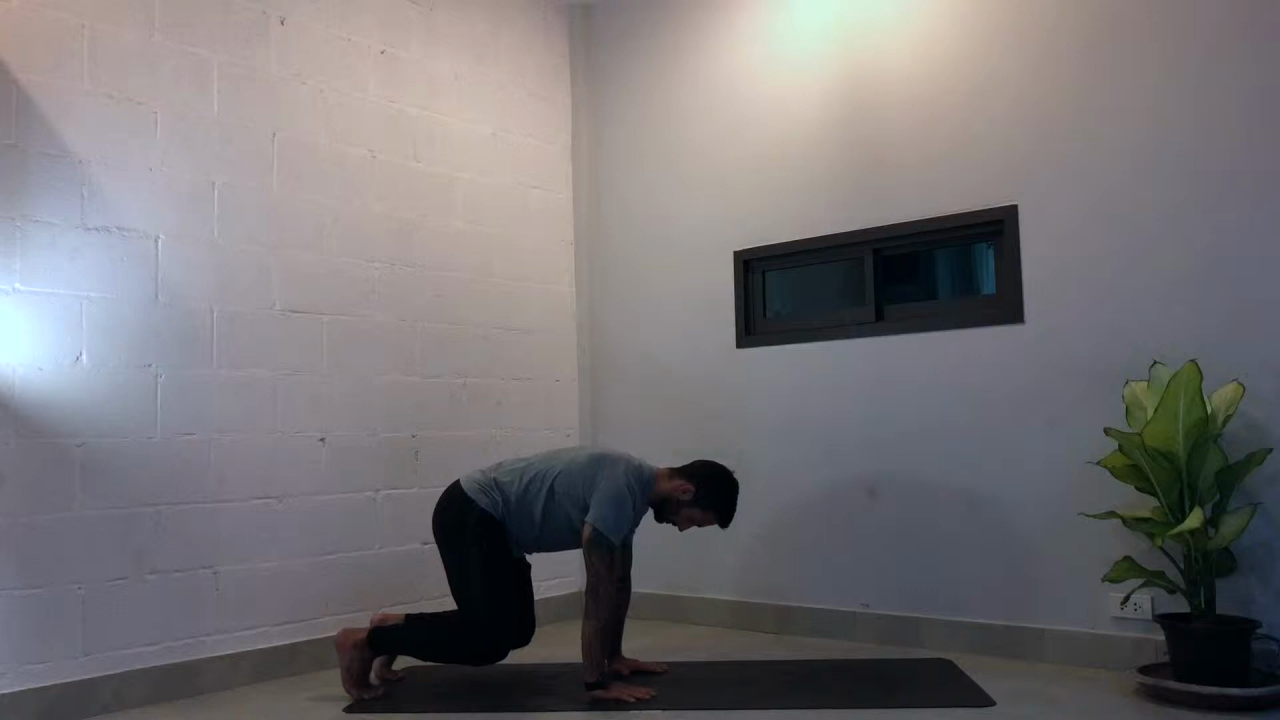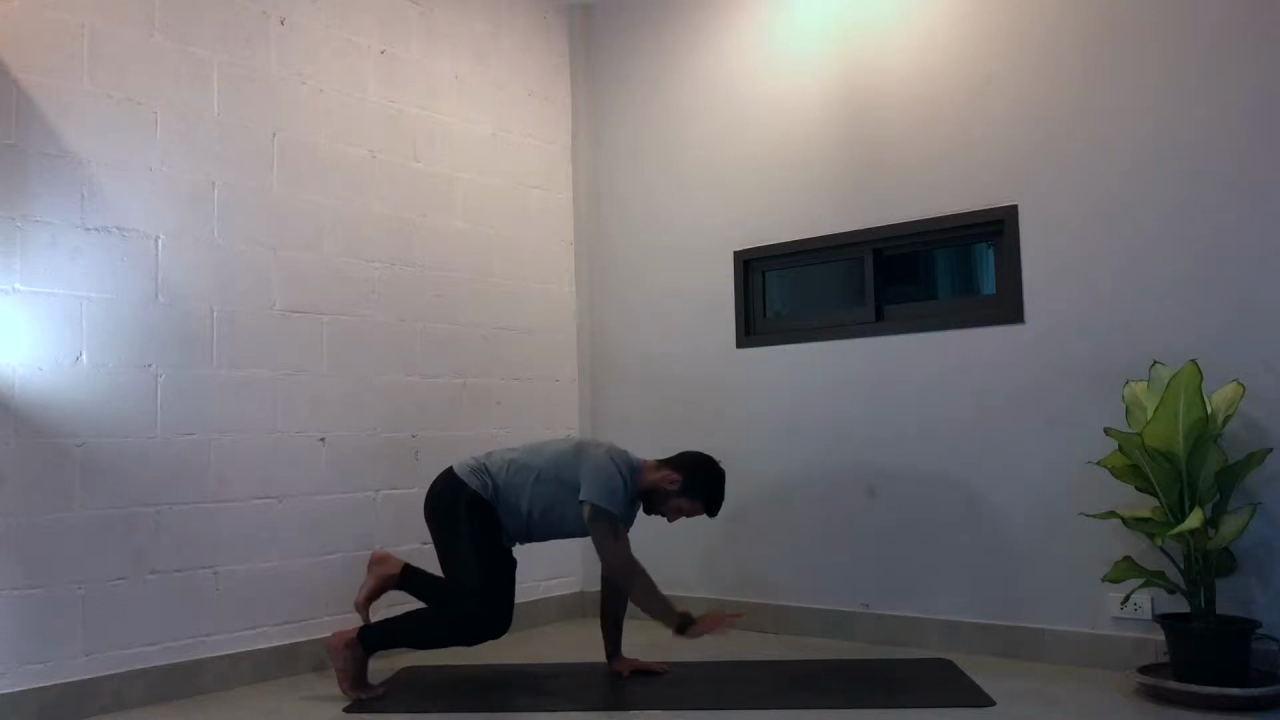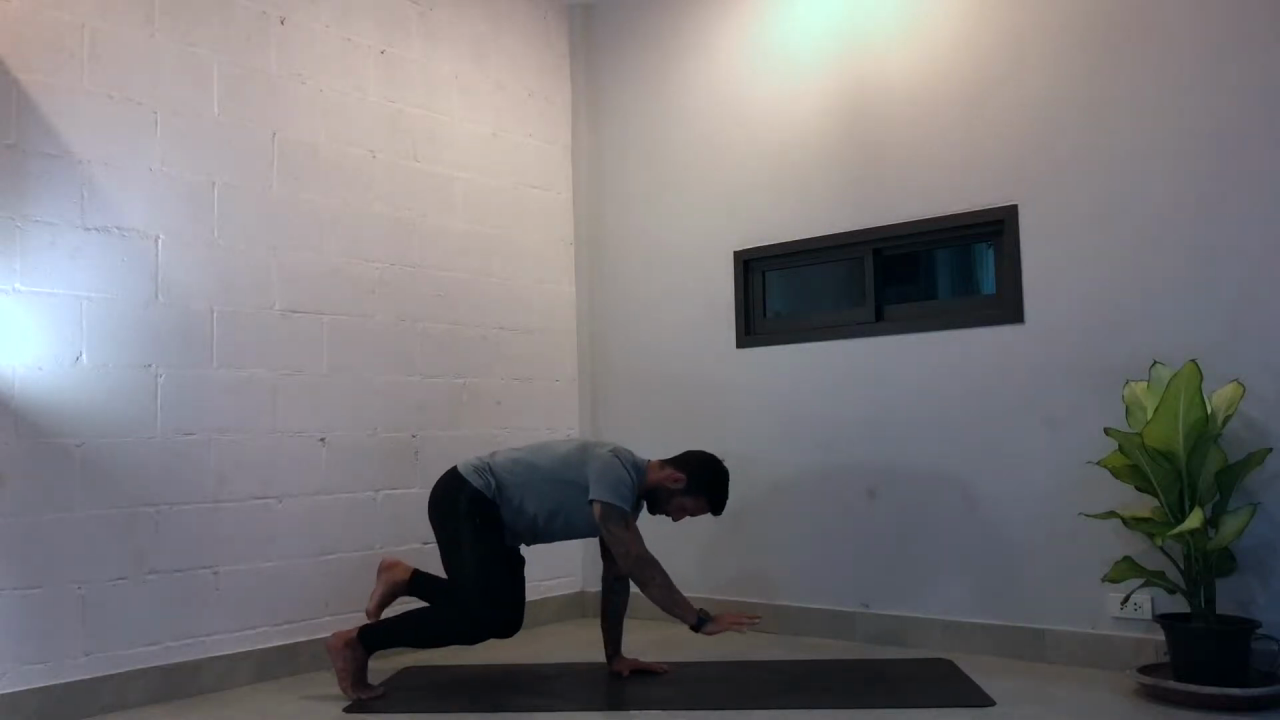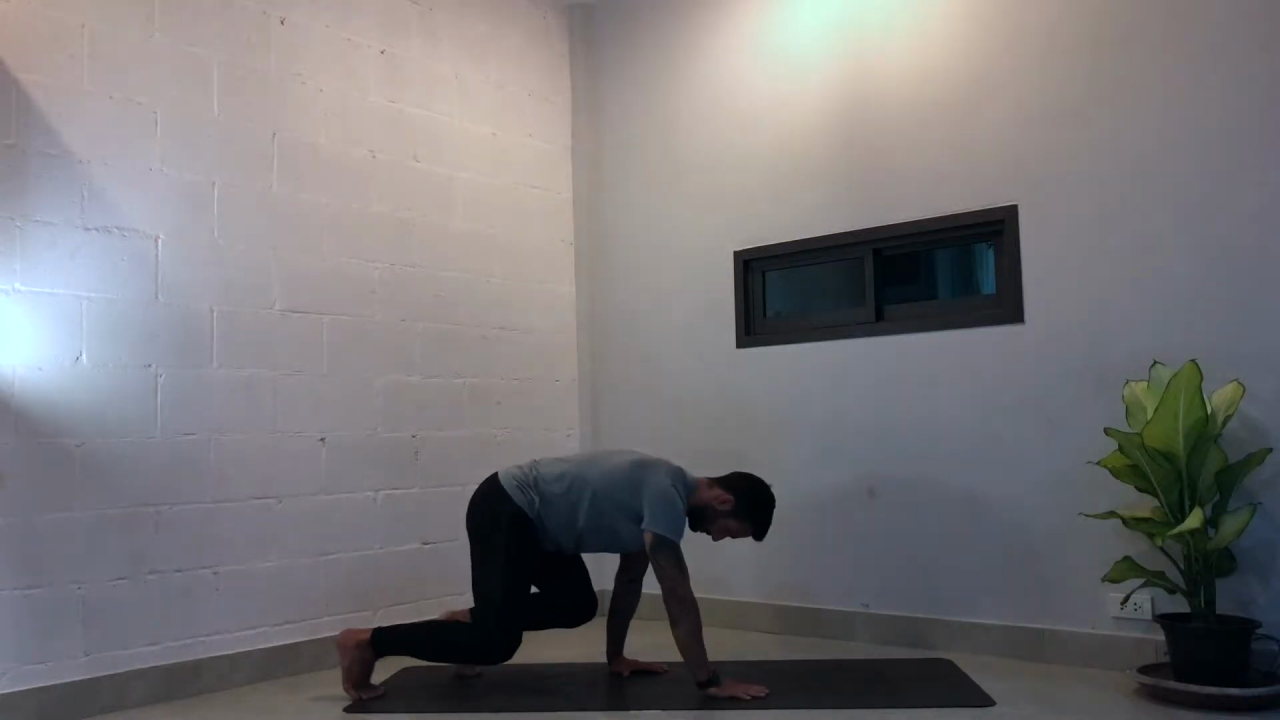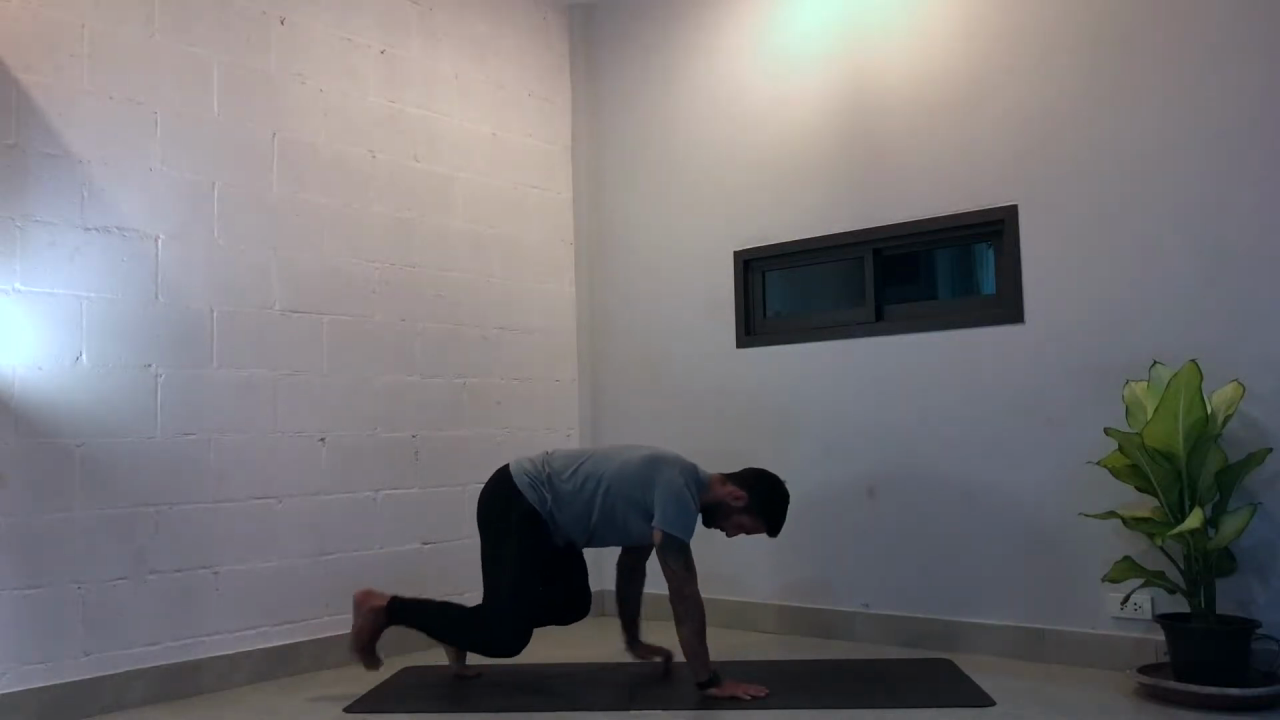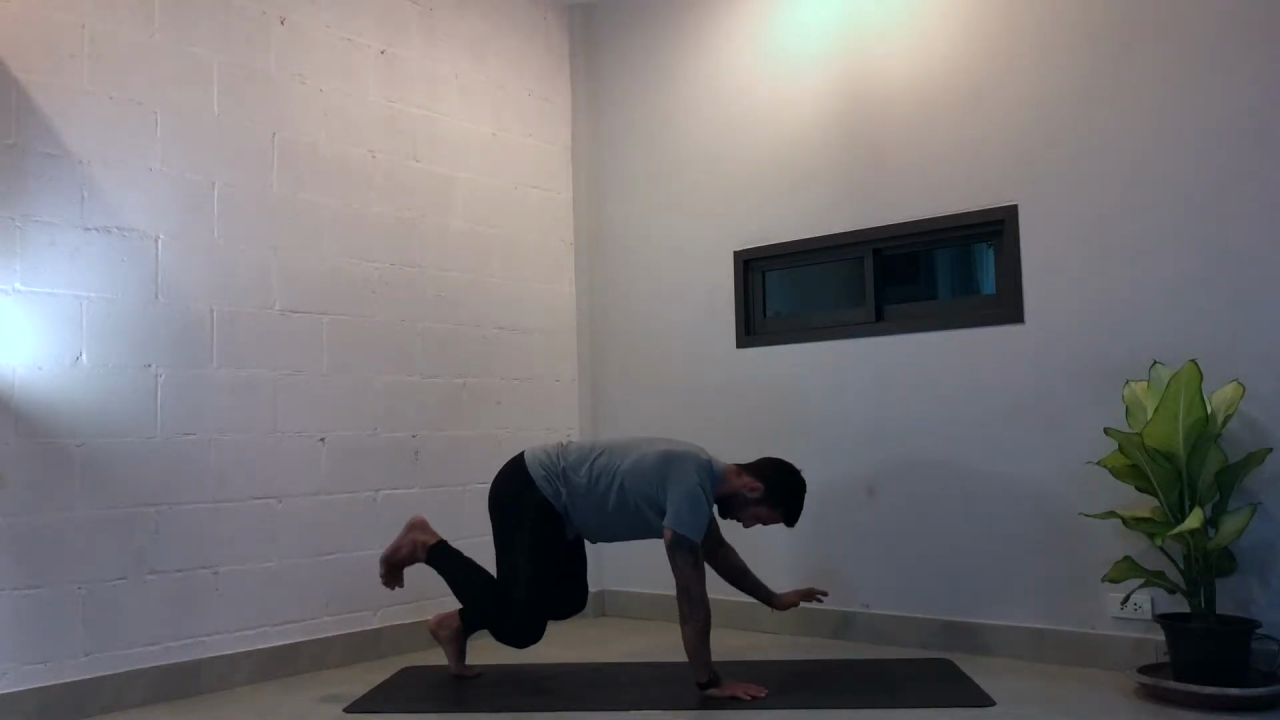
dt=0.7s
person 1, frame 1
left shoulder: (634, 489)
right shoulder: (621, 488)
left elbow: (619, 580)
right elbow: (599, 590)
left wrist: (614, 656)
right wrist: (596, 680)
left hip: (495, 524)
right hip: (469, 515)
left knee: (516, 631)
right knee: (490, 641)
left ankle: (397, 626)
right ankle: (366, 641)
person 1, frame 2
left shoulder: (627, 492)
right shoulder: (609, 471)
left elbow: (614, 577)
right elbow: (620, 568)
left wrist: (615, 656)
right wrist: (683, 623)
left hip: (490, 516)
right hip: (462, 499)
left knee: (492, 619)
right knee: (480, 619)
left ankle: (394, 572)
right ankle: (355, 643)
person 1, frame 3
left shoulder: (627, 490)
right shoulder: (614, 471)
left elbow: (616, 576)
right elbow: (636, 564)
left wrist: (615, 655)
right wrist: (699, 620)
left hip: (495, 516)
right hip: (466, 498)
left knee: (504, 620)
right knee: (483, 617)
left ankle: (403, 578)
right ankle: (355, 643)
person 1, frame 4
left shoulder: (664, 494)
right shoulder: (667, 495)
left elbow: (630, 578)
right elbow: (678, 598)
left wrist: (616, 656)
right wrist: (710, 681)
left hip: (531, 519)
right hip: (504, 510)
left knee: (579, 604)
right knee: (496, 642)
left ankle: (468, 621)
right ankle: (367, 643)
person 1, frame 5
left shoulder: (675, 487)
right shoulder: (678, 492)
left elbow: (632, 564)
right elbow: (684, 595)
left wrist: (634, 641)
right wrist: (709, 680)
left hip: (538, 508)
right hip: (516, 503)
left knee: (572, 603)
right knee: (506, 636)
left ankle: (463, 623)
right ankle: (383, 608)
person 1, frame 6
left shoulder: (700, 476)
right shoulder: (691, 487)
left elbow: (718, 552)
right elbow: (691, 593)
left wrist: (774, 599)
right wrist: (708, 680)
left hip: (549, 497)
right hip: (528, 491)
left knee: (568, 600)
right knee: (520, 626)
left ankle: (455, 624)
right ankle: (427, 544)
